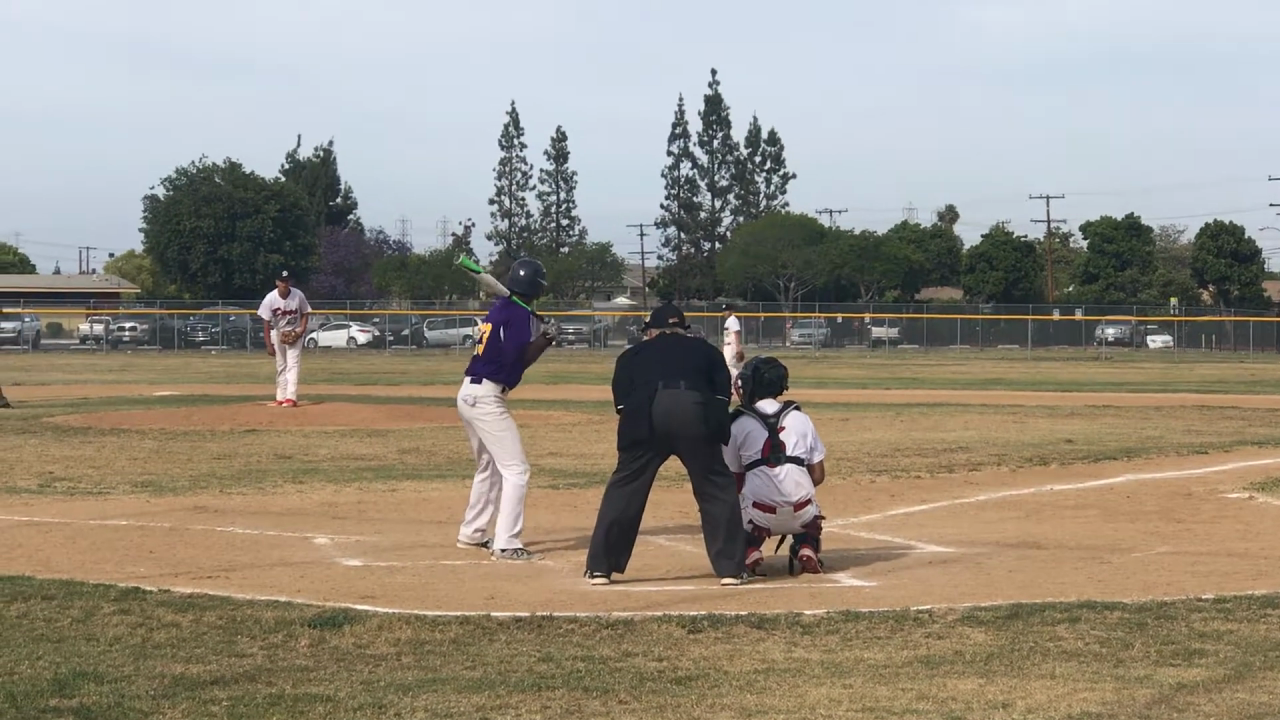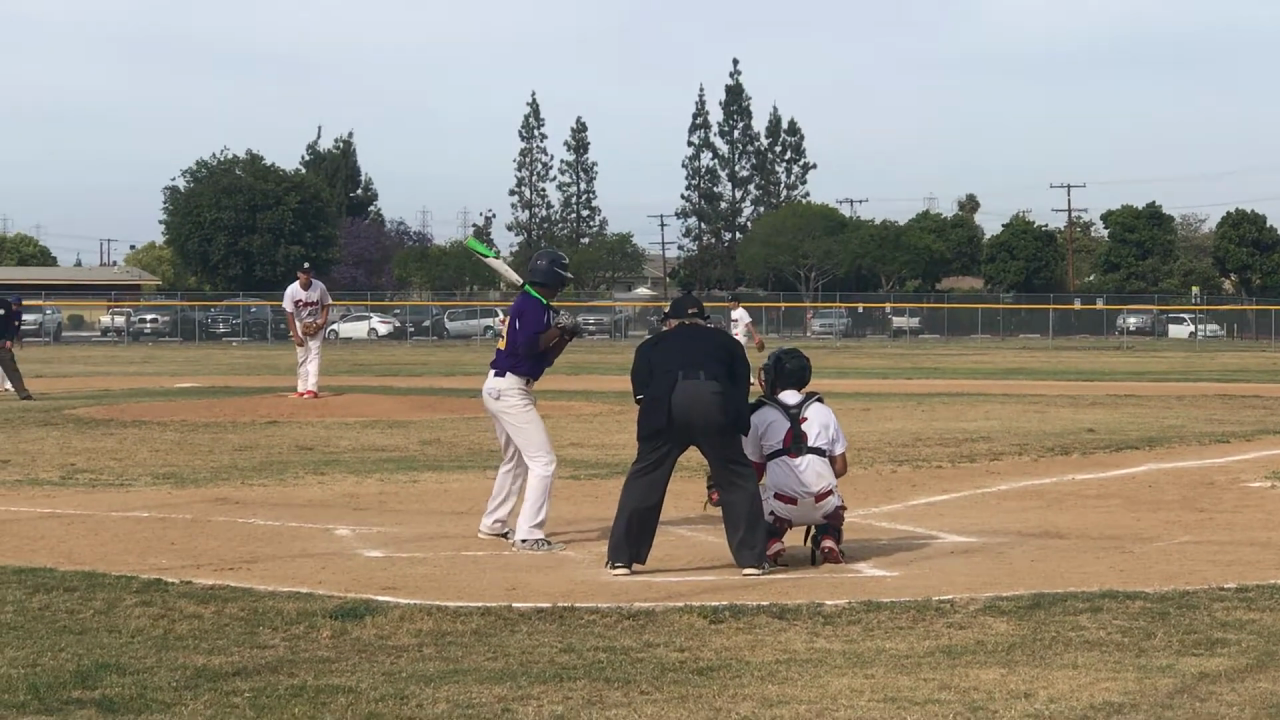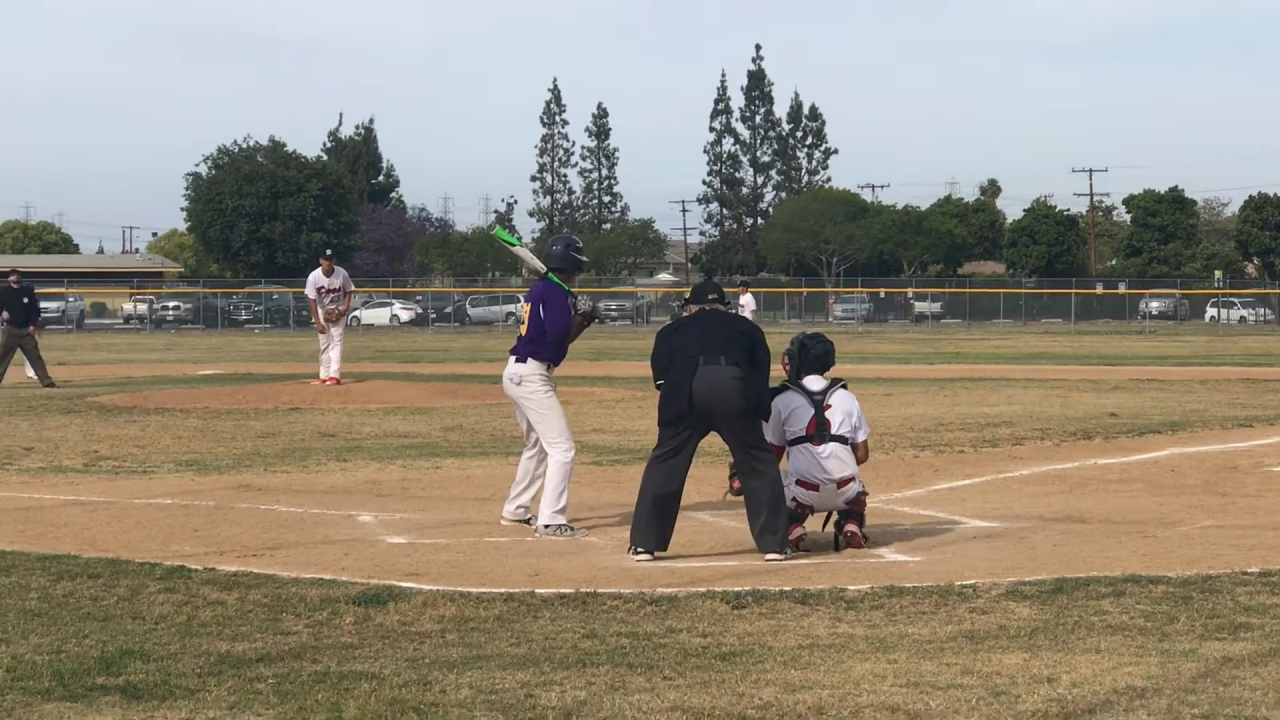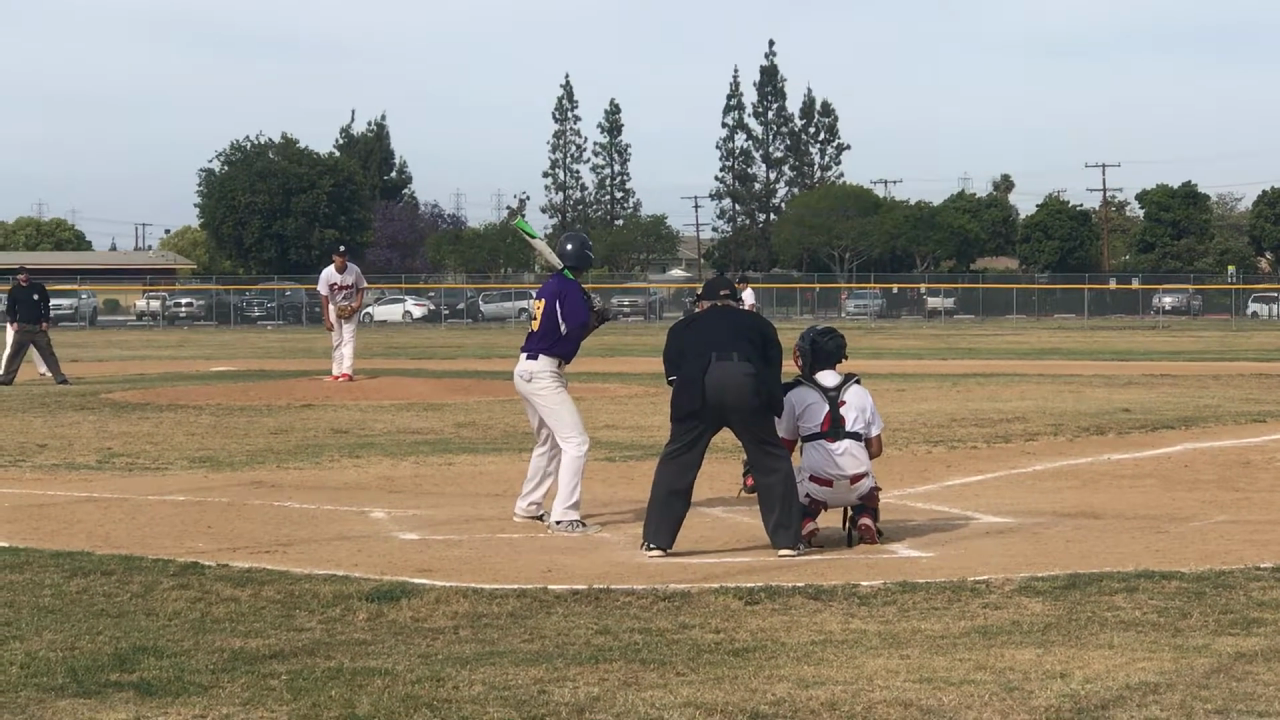
dt=0.3s
person 1, frame 1
left shoulder: (500, 309)
right shoulder: (519, 314)
right elbow: (516, 356)
left wrist: (543, 342)
right wrist: (542, 339)
left hip: (472, 394)
right hip: (486, 397)
left knee: (489, 467)
right knee: (516, 470)
left ankle: (472, 533)
right ankle: (507, 545)
person 1, frame 2
left shoulder: (528, 303)
right shoulder: (534, 305)
left elbow: (545, 358)
right elbow: (527, 347)
left wrist: (566, 336)
right wrist: (557, 329)
left hip: (498, 387)
right hip: (511, 390)
left knee: (515, 460)
right knee: (543, 461)
left ankle: (493, 524)
right ankle: (528, 535)
person 1, frame 3
left shoulder: (539, 289)
right shoulder: (556, 292)
right elbow: (559, 336)
left wrist: (584, 321)
right wrist: (582, 314)
left hip: (519, 373)
right hip: (531, 376)
left knee: (538, 445)
right knee: (561, 447)
left ankle: (515, 510)
right ankle: (551, 521)
person 1, frame 4
left shoulder: (549, 287)
right shoulder: (571, 288)
right elbow: (577, 330)
left wrist: (596, 320)
right wrist: (595, 314)
left hip: (529, 370)
right hip: (542, 373)
left knee: (549, 441)
right knee: (575, 442)
left ankle: (528, 507)
right ankle: (564, 517)
person 2, frame 1
left shoulder: (632, 354)
right shoulder: (706, 350)
left elbow: (624, 407)
right elbow: (721, 399)
left wrist: (637, 454)
left hip: (646, 412)
right hip: (695, 409)
left knee: (624, 486)
right knee: (718, 487)
left ankle: (599, 568)
right ankle: (731, 568)
person 2, frame 2
left shoulder: (651, 344)
right shoulder: (726, 341)
left elbow: (642, 395)
right elbow: (741, 389)
left wrist: (654, 434)
right wrist: (726, 433)
left hip: (666, 404)
right hip: (715, 400)
left knee: (644, 477)
right knee: (738, 478)
left ankle: (621, 558)
right ankle: (752, 559)
person 2, frame 3
left shoulder: (671, 330)
right shoulder: (746, 327)
left elbow: (662, 379)
right elbow: (761, 373)
left wrist: (675, 414)
right wrist: (751, 414)
left hip: (687, 391)
right hip: (735, 386)
left knee: (664, 463)
right knee: (760, 463)
left ankle: (643, 544)
right ankle: (774, 544)
person 2, frame 4
left shoulder: (683, 326)
right shoulder: (758, 322)
left elbow: (673, 372)
right elbow: (774, 367)
left wrist: (687, 404)
right wrist: (770, 402)
left hip: (698, 387)
right hip: (747, 383)
left knee: (676, 460)
right knee: (773, 460)
left ankle: (656, 540)
right ankle: (787, 540)
person 3, frame 1
left shoulder: (739, 425)
right shoulder: (802, 419)
left elbow: (734, 483)
right elbow: (818, 476)
left hip: (760, 516)
right hip: (802, 515)
left ankle: (749, 551)
right ankle: (807, 550)
person 3, frame 2
left shoulder: (760, 416)
right shoulder: (824, 411)
left elbow: (753, 473)
right elbow: (840, 468)
left hip: (781, 507)
right hip: (823, 507)
left ankle: (770, 542)
right ankle: (828, 540)
person 3, frame 3
left shoulder: (783, 400)
right shoulder: (847, 397)
left elbow: (772, 455)
right elbow: (862, 455)
left hip: (804, 494)
right hip: (845, 492)
left ankle: (792, 527)
right ankle: (852, 526)
person 3, frame 4
left shoulder: (796, 395)
right shoulder: (860, 392)
left elbow: (784, 450)
right elbow: (875, 449)
left hip: (817, 489)
right hip: (859, 488)
left ankle: (804, 522)
right ankle: (865, 519)
